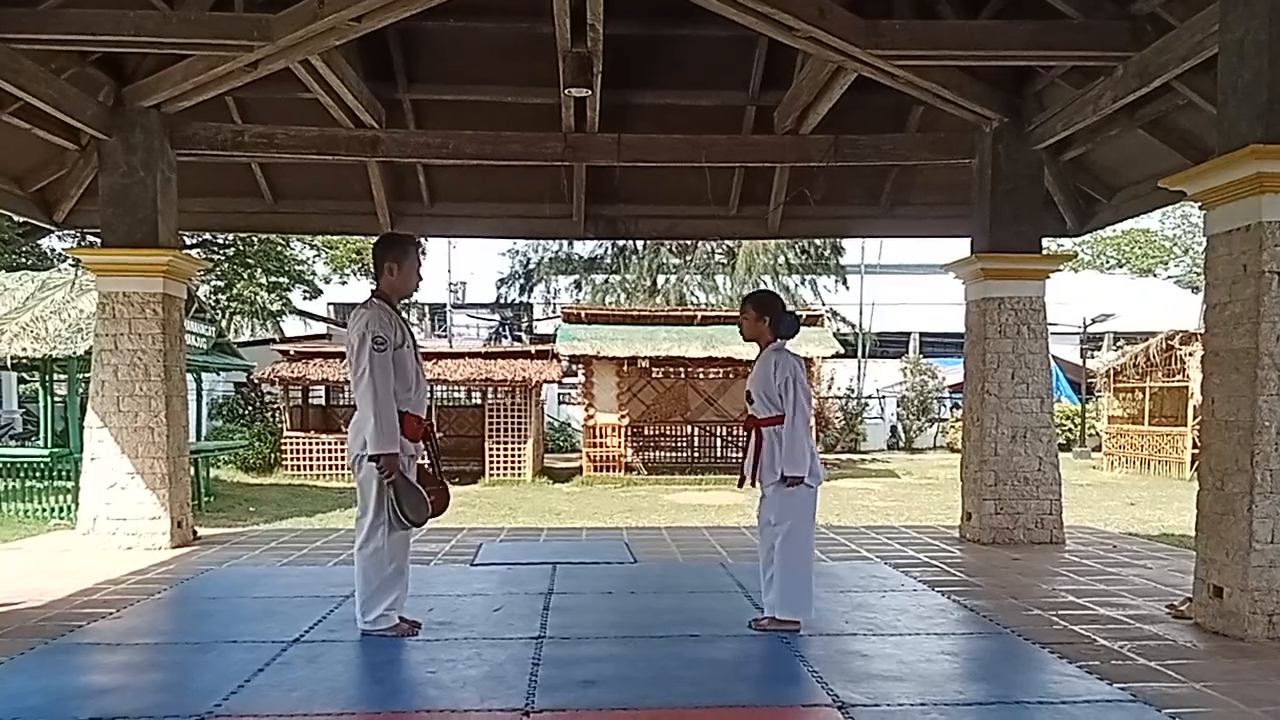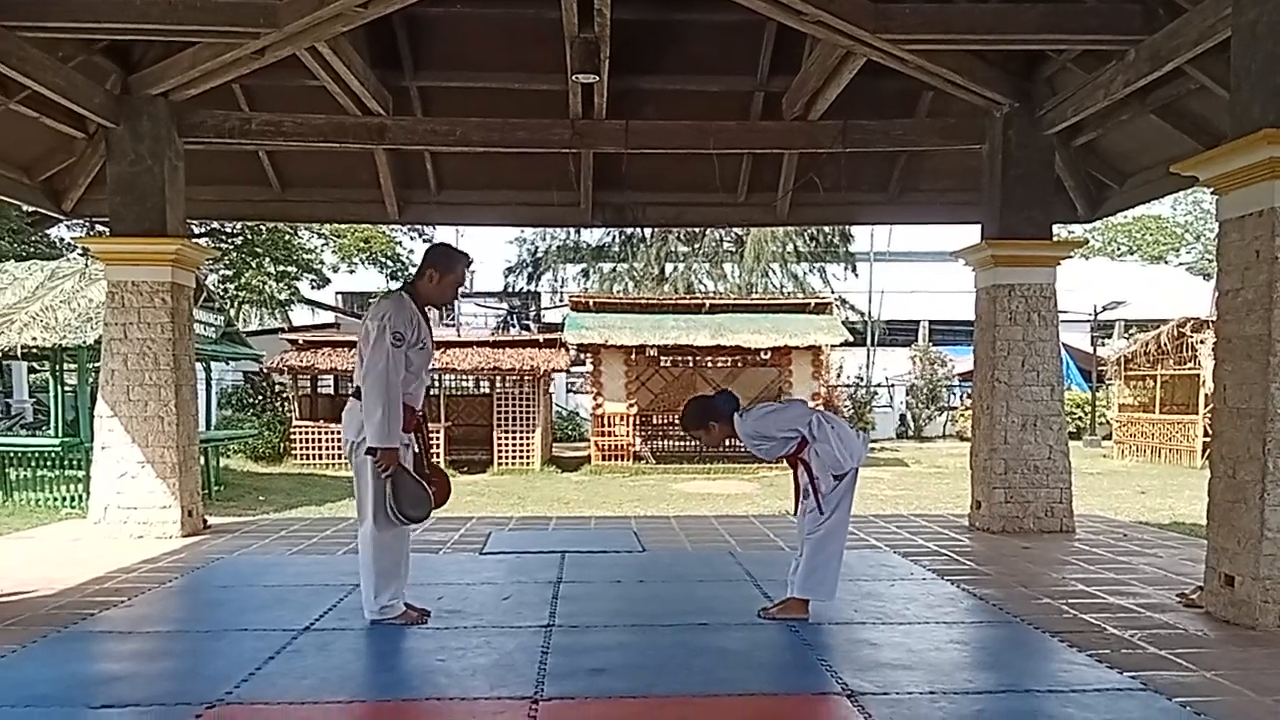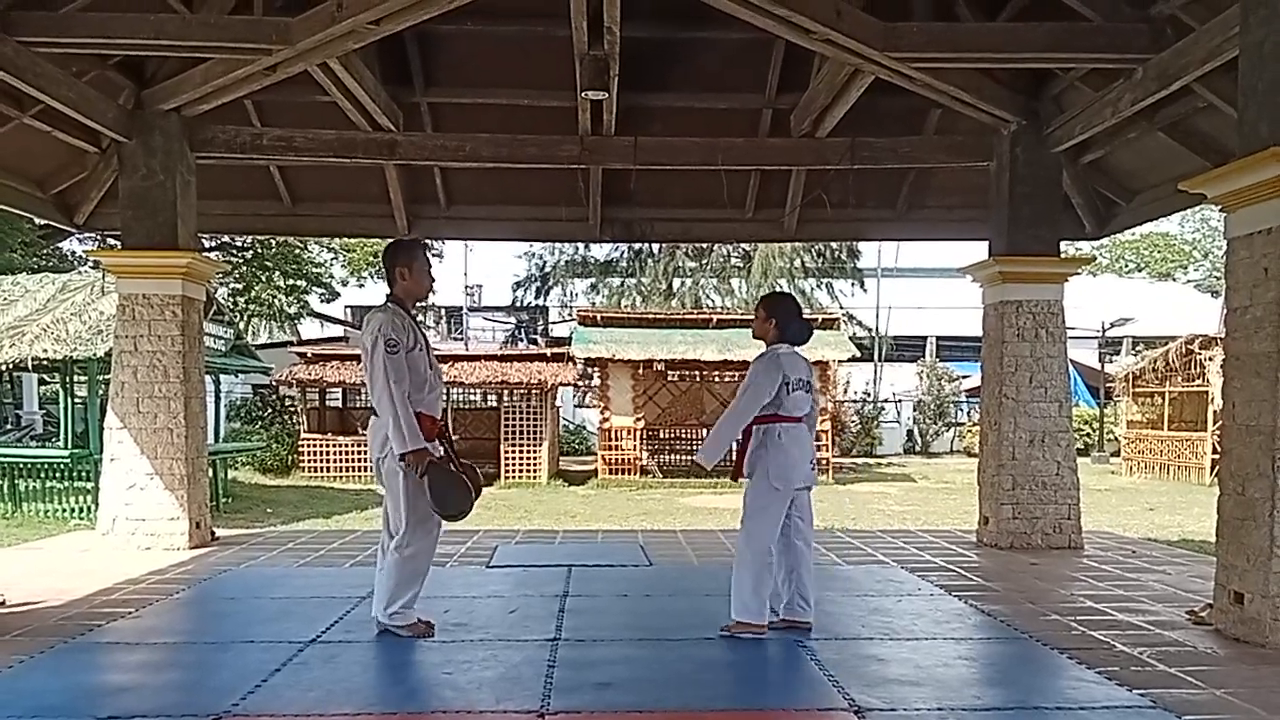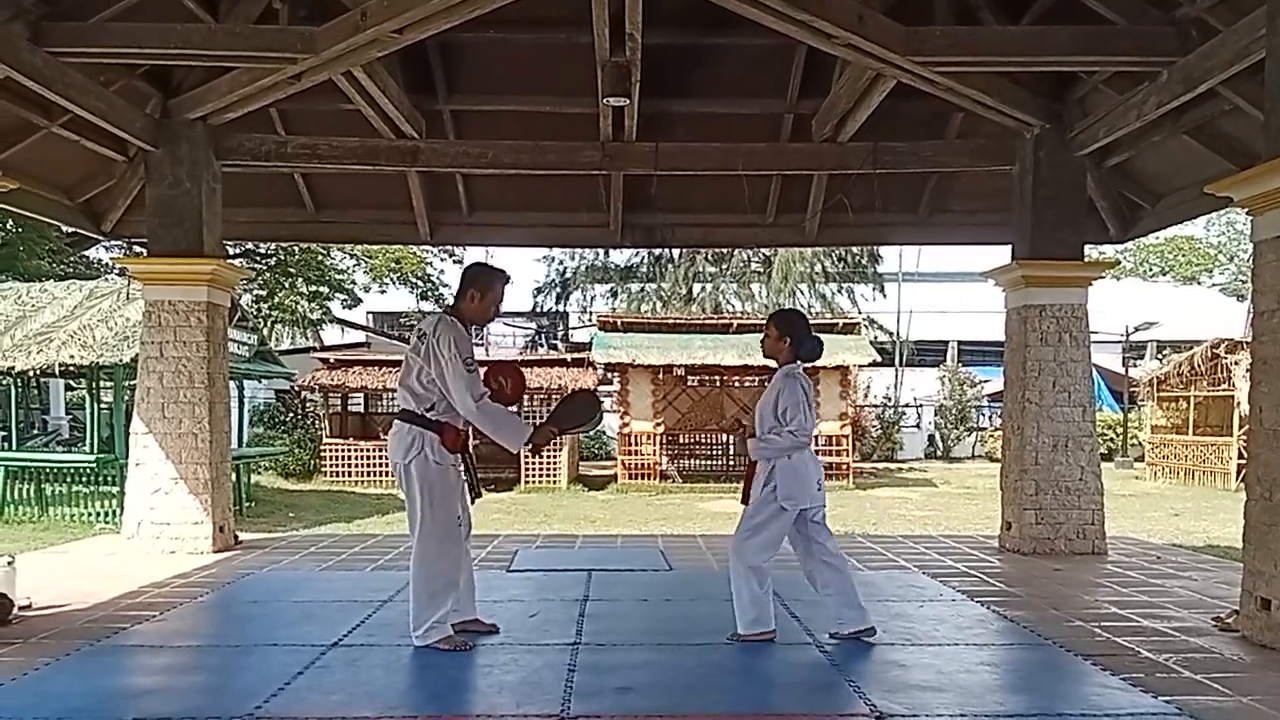
dt=1s
person 1, frame 1
left shoulder: (391, 317)
right shoulder: (372, 320)
right elbow: (374, 391)
right wrist: (386, 450)
left hip: (398, 438)
right hip: (381, 440)
left knee: (395, 529)
right knee: (379, 530)
left ankle: (386, 611)
right ankle: (376, 618)
person 1, frame 2
left shoulder: (412, 313)
right shoulder: (394, 312)
right elbow: (380, 382)
left wrist: (398, 439)
right wrist: (386, 443)
left hip: (393, 428)
right hip: (376, 426)
left knee: (395, 515)
right knee: (381, 517)
left ankle: (392, 599)
right ankle: (383, 606)
person 1, frame 3
left shoulder: (404, 322)
right shoulder: (386, 323)
right elbow: (389, 392)
left wrist: (423, 441)
right wrist: (415, 446)
left hip: (408, 438)
right hip: (399, 438)
left knee: (403, 528)
right knee: (417, 526)
left ankle: (392, 611)
right ankle: (395, 612)
person 1, frame 4
left shoulder: (438, 327)
right shoulder: (450, 336)
right elbow: (473, 404)
right wrist: (528, 435)
left hip: (432, 444)
right hip: (423, 444)
left knee: (455, 530)
right knee: (437, 537)
left ankle: (457, 613)
right ankle: (429, 628)
person 2, frame 1
left shoulder: (782, 362)
right shoulder: (767, 359)
left elbow: (798, 415)
left wrist: (795, 468)
left hip: (790, 463)
right hip: (774, 463)
left knee: (789, 536)
right knee: (773, 535)
left ankle: (788, 614)
right ankle: (780, 610)
person 2, frame 2
left shoulder: (749, 427)
right shoulder: (746, 424)
left elbow: (802, 414)
right elbow: (794, 410)
left hip: (833, 456)
right hip: (824, 458)
left knee: (820, 528)
right knee: (811, 528)
left ankle: (799, 603)
right ankle: (797, 596)
person 2, frame 3
left shoulder: (768, 364)
right shoulder: (802, 365)
left elbow: (740, 412)
left wrist: (706, 454)
left hip: (774, 456)
right hip: (799, 454)
left knee: (756, 539)
right knee: (794, 539)
left ankle: (750, 617)
right ankle: (797, 612)
person 2, frame 4
left shoulder: (789, 384)
right shoulder: (789, 379)
left elbow: (797, 437)
left wrist: (753, 447)
right wrist: (757, 440)
left hip: (785, 480)
right hip: (799, 476)
left knee: (746, 551)
right knee: (820, 552)
left ankle: (757, 626)
right ankle: (856, 620)
